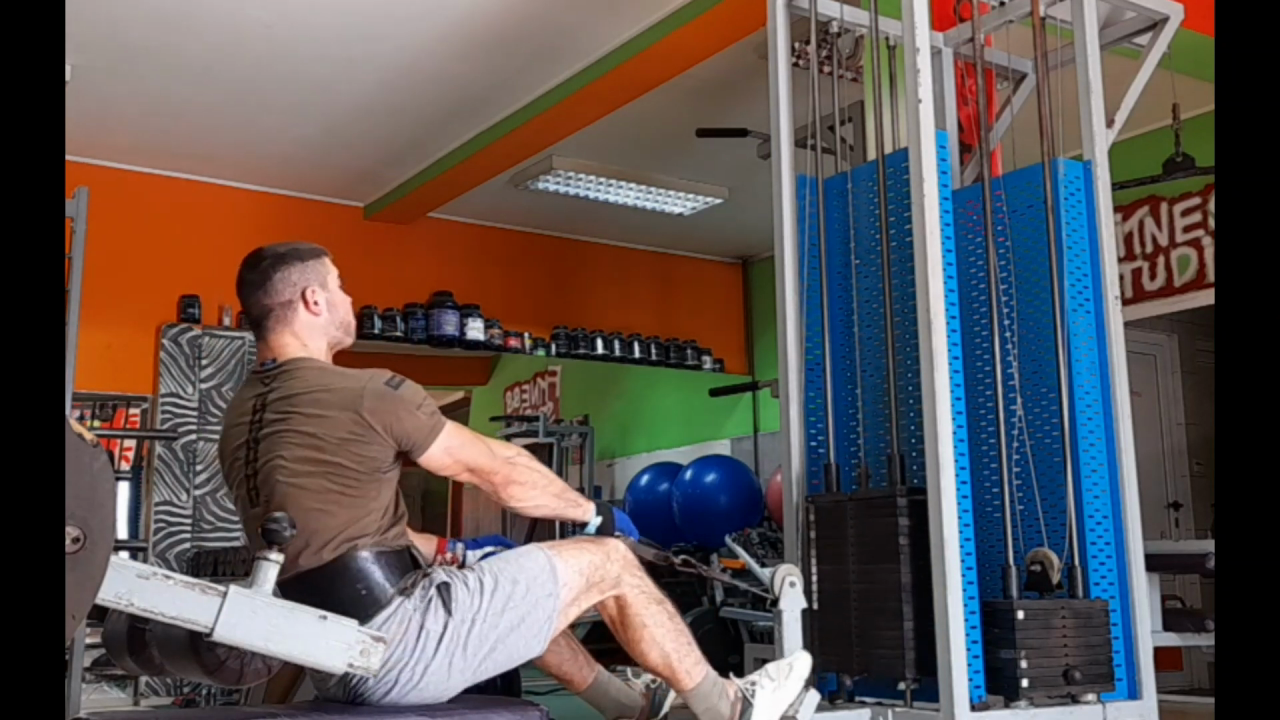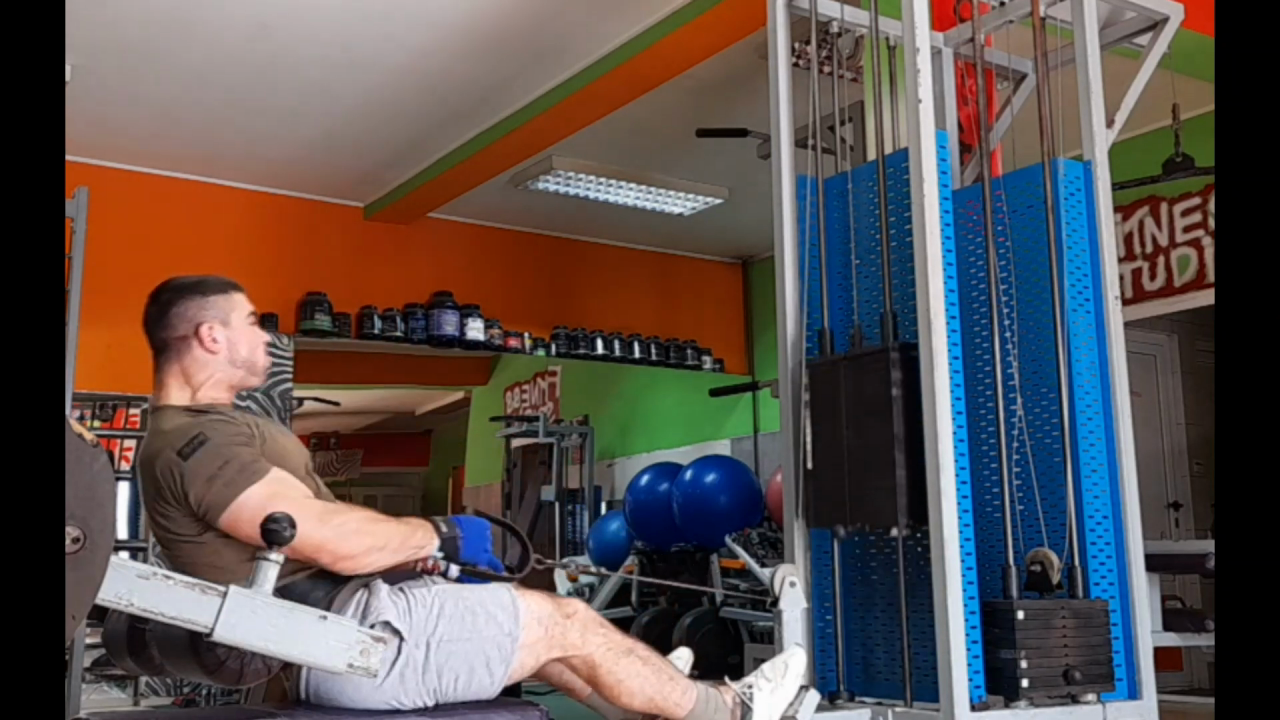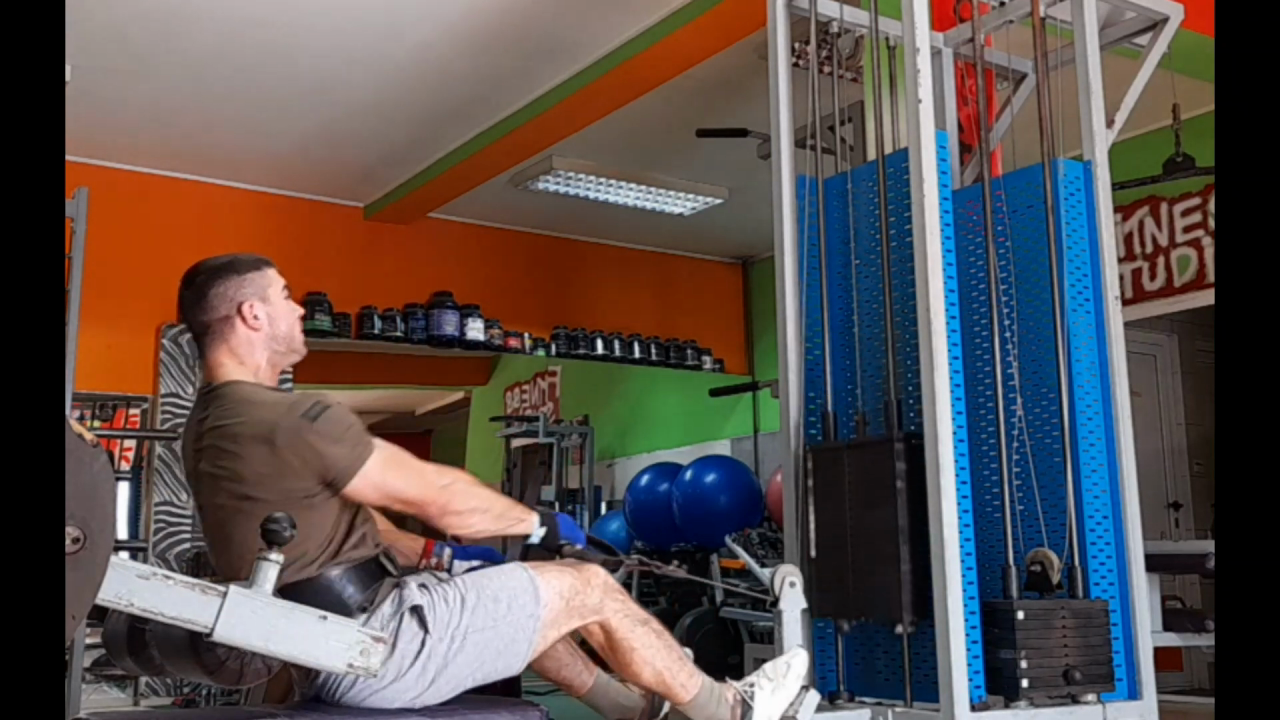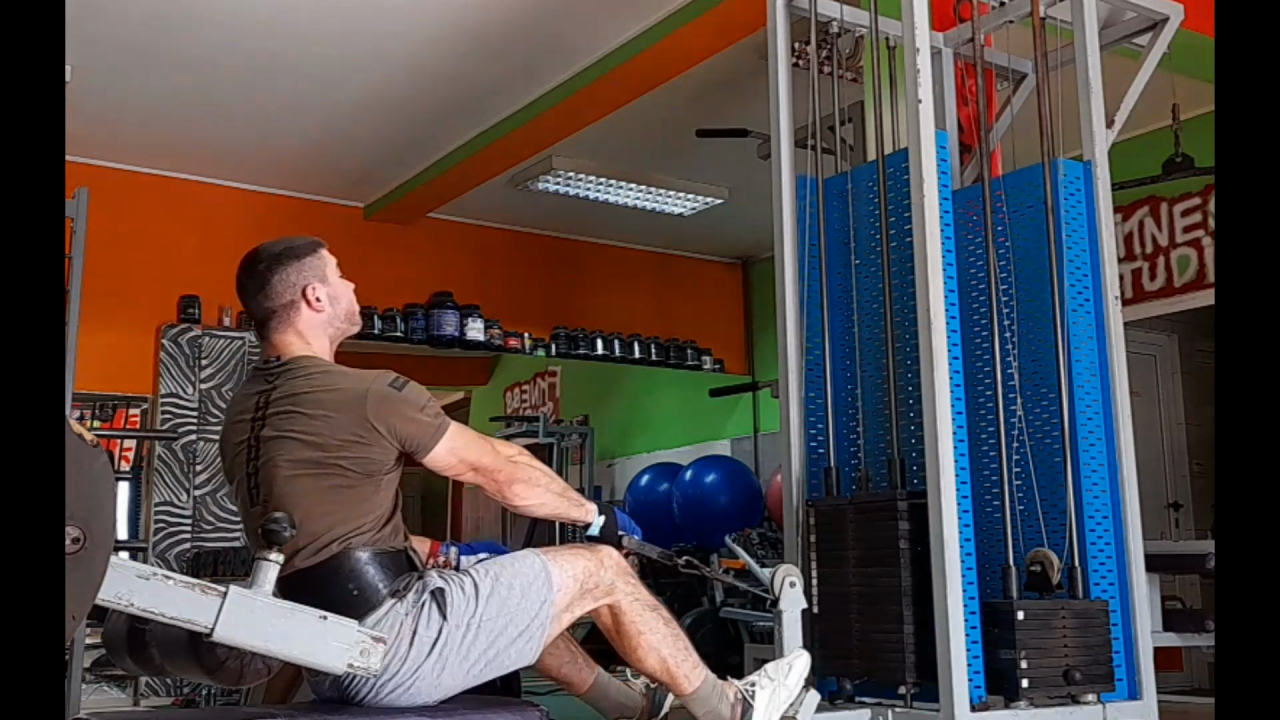
dt=0.5s
person 1, frame 1
left shoulder: (243, 417)
right shoulder: (367, 393)
right elbow: (500, 471)
left wrist: (448, 552)
right wrist: (596, 514)
right hip: (395, 642)
left knee: (515, 585)
right knee: (607, 561)
person 1, frame 2
left shoulder: (216, 431)
right shoulder: (198, 444)
left elbow: (327, 532)
right elbow: (339, 543)
left wrist: (434, 551)
right wrist: (438, 535)
left hip: (342, 628)
left knee: (504, 601)
right knee: (570, 622)
person 1, frame 3
left shoulder: (212, 422)
right shoulder: (289, 418)
right elbow: (436, 495)
left wrist: (433, 556)
right wrist: (538, 522)
left knee: (509, 594)
right knee: (588, 589)
person 1, frame 4
left shoulder: (247, 410)
right shoulder: (367, 395)
right elbow: (502, 471)
right wrist: (596, 515)
right hip: (391, 642)
left knee: (520, 589)
right knee: (601, 569)
